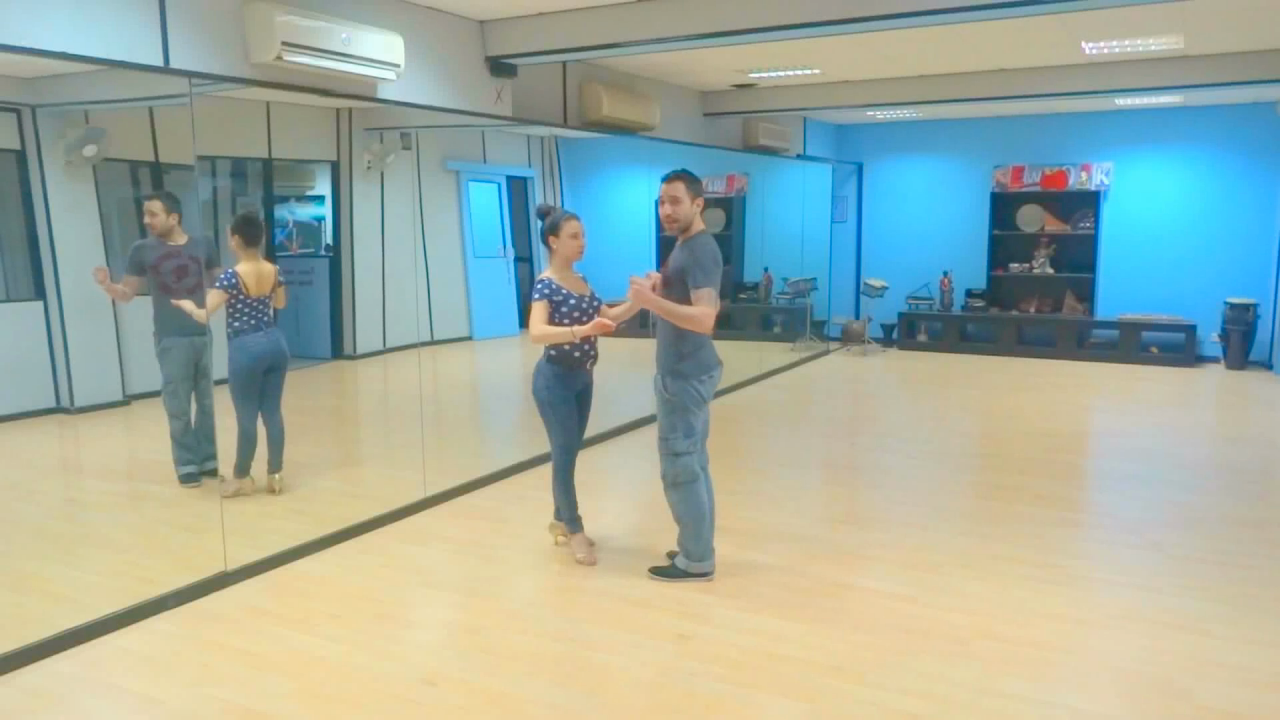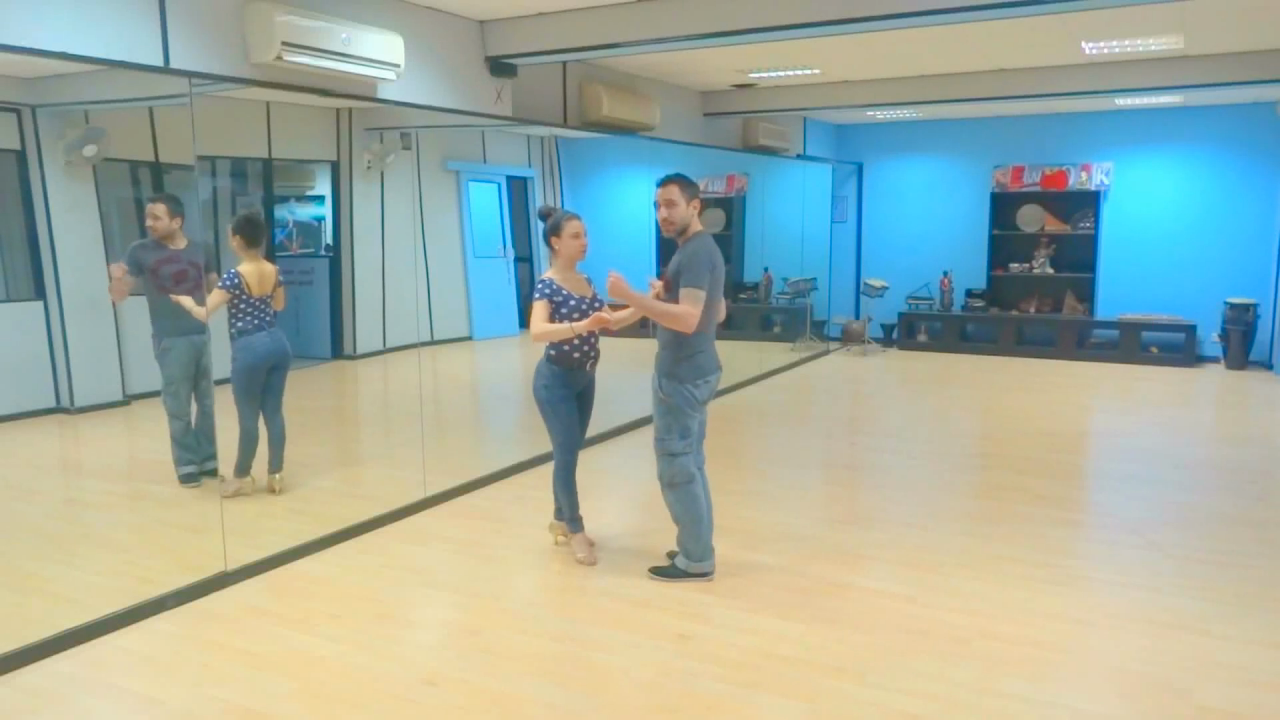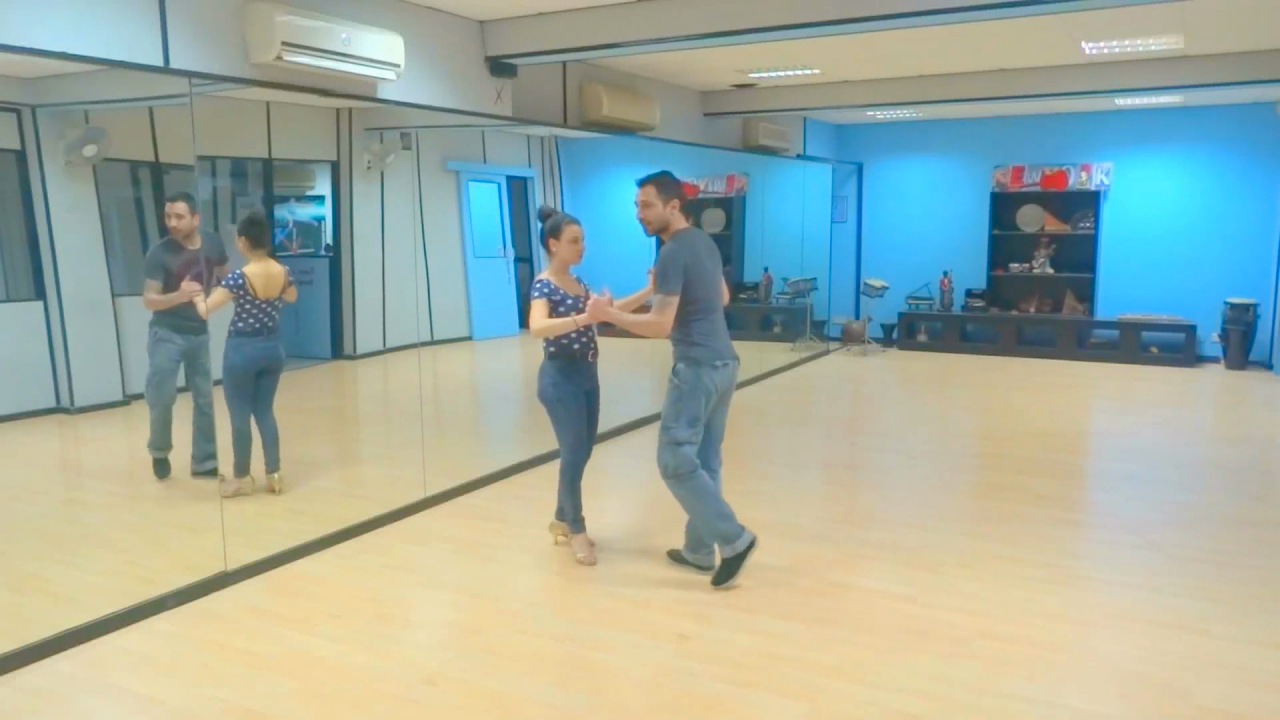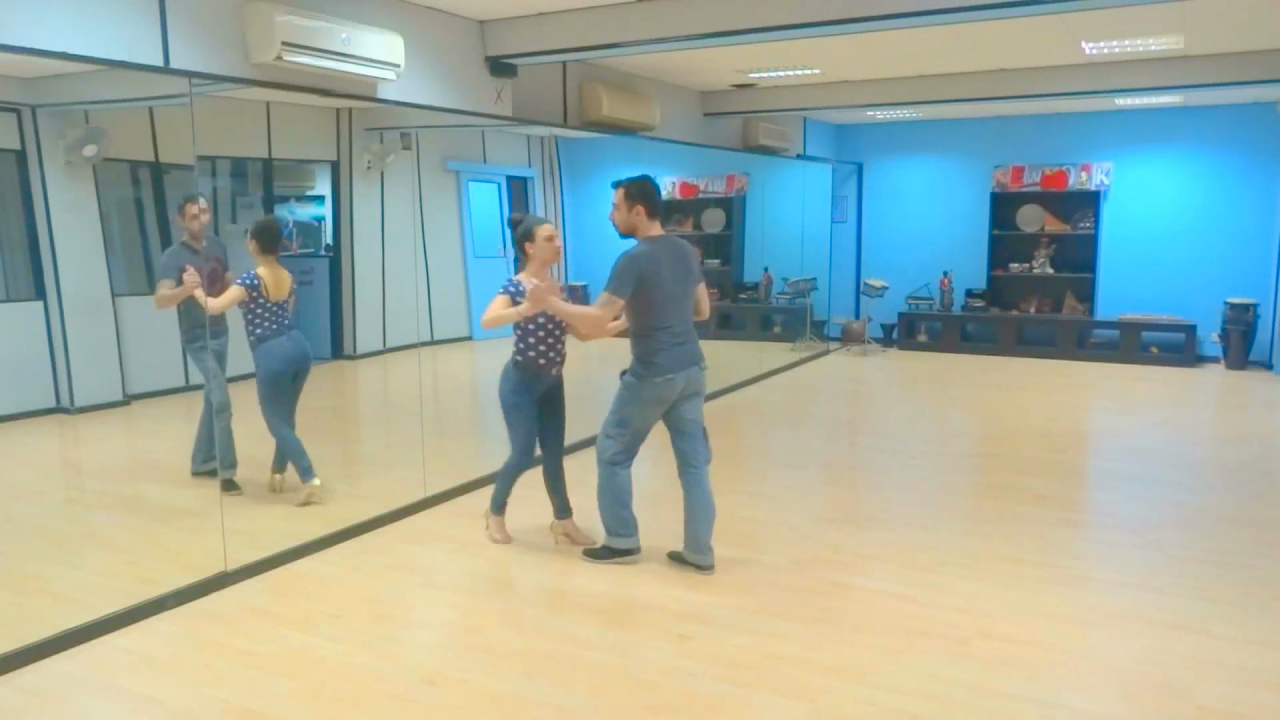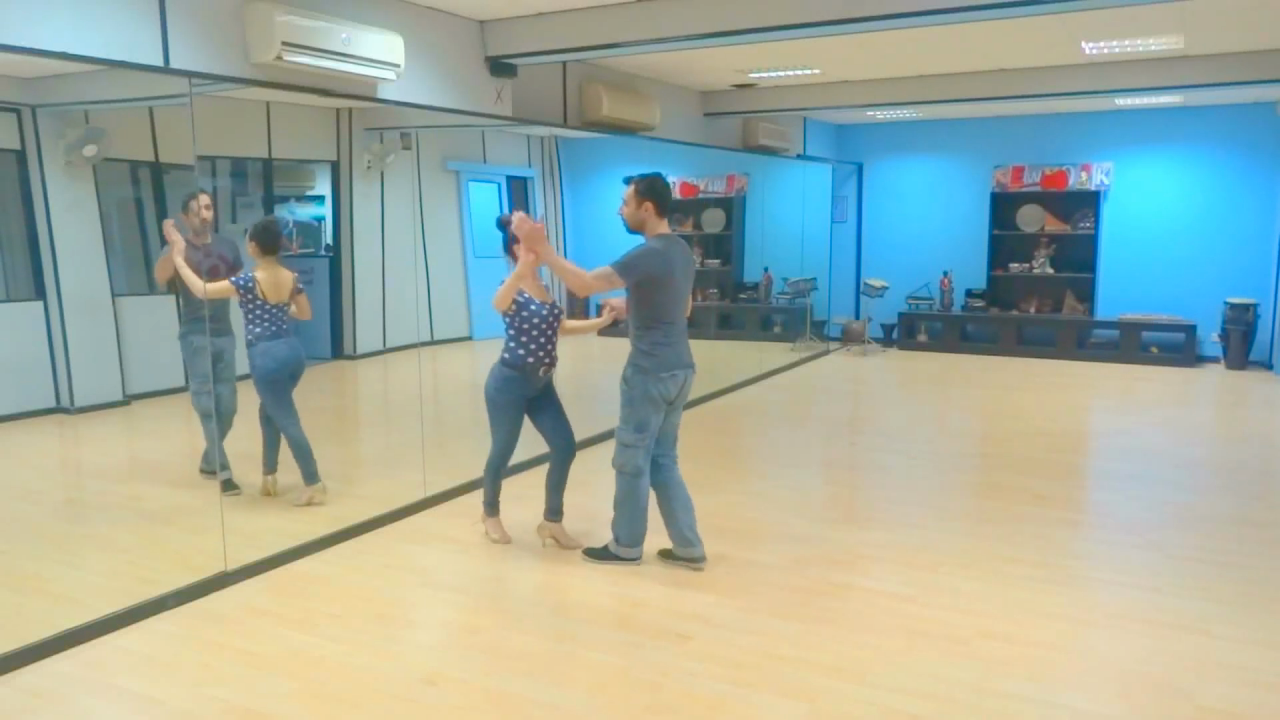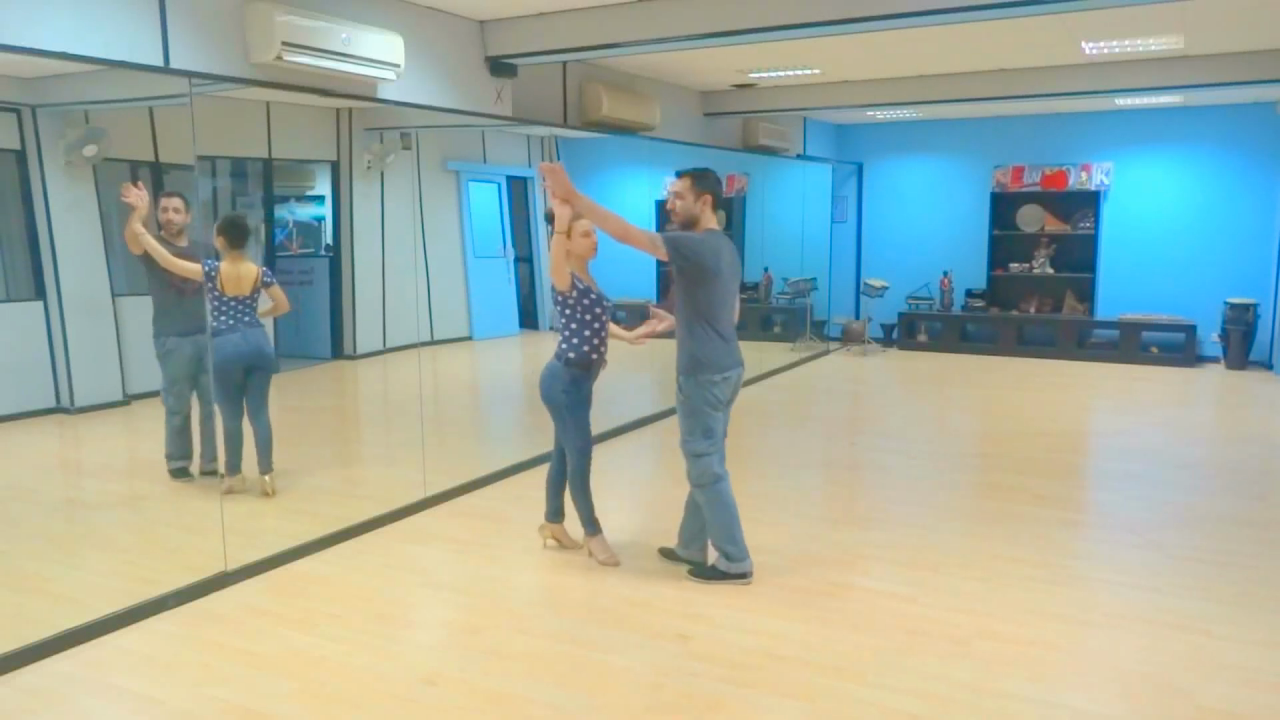
dt=0.7s
person 1, frame 1
left shoulder: (700, 250)
right shoulder: (684, 246)
left elbow: (704, 319)
left wrist: (653, 301)
right wrist: (661, 287)
left hip: (686, 375)
right hip: (683, 371)
left knee: (679, 467)
right knee: (692, 464)
left ankle: (696, 560)
right ankle: (696, 548)
person 1, frame 2
left shoulder: (694, 252)
right shoulder: (700, 249)
left elbow: (688, 319)
right elbow: (719, 311)
left wrist: (629, 296)
right wrist: (667, 296)
left hip: (682, 377)
right hip: (696, 372)
left knee: (676, 468)
right knee: (690, 464)
left ankle: (696, 560)
right ankle: (696, 548)
person 1, frame 3
left shoulder: (672, 253)
right shoulder: (703, 242)
left elbow: (660, 325)
left wrist: (608, 314)
left hip: (697, 367)
right hip: (724, 362)
left knee: (676, 461)
right knee: (705, 460)
left ankle: (732, 539)
right ankle: (699, 550)
person 1, frame 4
left shoulder: (634, 260)
right shoulder: (686, 251)
left elbow: (597, 320)
right elbow: (703, 310)
left wrist: (549, 303)
left hip: (652, 377)
right hip: (691, 370)
left knee: (614, 454)
right knee: (694, 461)
left ankle: (623, 541)
right ankle: (700, 551)
person 1, frame 5
left shoulder: (648, 255)
right shoulder: (681, 251)
left elbow: (585, 284)
left wrist: (541, 248)
right wrist: (631, 308)
left hip: (650, 372)
right hip: (680, 368)
left knee: (633, 461)
right knee: (662, 459)
left ankle: (626, 545)
right ankle: (688, 546)
person 1, frame 6
left shoulder: (696, 247)
right shoulder: (722, 248)
left elbow: (626, 234)
left wrist: (572, 196)
right wrist: (680, 324)
left hip: (704, 375)
right hip: (724, 369)
left knee: (707, 470)
right knee: (705, 465)
left ankle: (735, 562)
right ankle: (691, 547)
person 2, frame 1
left shoulder: (581, 281)
right shoulder: (546, 285)
left elbow: (608, 318)
right elbow: (537, 332)
right wrist: (583, 330)
left hip: (582, 378)
right hip: (556, 379)
left knee: (570, 452)
right knee: (564, 454)
left ankle: (560, 521)
right ankle: (573, 529)
person 2, frame 2
left shoulder: (585, 281)
right shoulder: (547, 285)
left elbow: (611, 321)
right elbow: (537, 331)
right wrist: (582, 325)
left hip: (585, 378)
right hip: (555, 379)
left knee: (571, 452)
right knee: (566, 454)
left ankle: (560, 521)
right ankle: (575, 530)
person 2, frame 3
left shoulder: (577, 282)
right shoulder: (543, 286)
left elbow: (611, 310)
right elbow: (537, 328)
left wrist: (649, 291)
right wrist: (582, 318)
left hip: (587, 375)
right hip: (560, 377)
left knee: (582, 452)
right knee: (574, 454)
left ankle: (562, 521)
right ankle: (576, 531)
person 2, frame 4
right shoulder: (516, 286)
left elbow: (579, 332)
right elbow: (488, 320)
left wrist: (621, 324)
right wrist: (524, 311)
left hip: (551, 381)
right hip: (520, 381)
left knee: (554, 452)
right knee: (524, 454)
left ankle: (563, 520)
right ankle: (495, 512)
person 2, frame 5
left shoulder: (545, 288)
right shoulder: (513, 289)
left elbow: (561, 327)
right elbow: (498, 304)
left wrist: (602, 321)
right wrist: (522, 269)
left hip: (541, 383)
right hip: (509, 382)
left knee: (565, 448)
right knee: (503, 451)
left ankle: (552, 522)
right ankle: (490, 514)
person 2, frame 6
left shoulder: (587, 280)
right shoulder: (566, 282)
right elbow: (555, 264)
left wrist: (627, 335)
right wrist: (561, 222)
left hip: (582, 379)
right hip: (564, 380)
left knee: (566, 454)
right knee: (579, 457)
left ankle: (552, 523)
right ankle: (593, 534)
person 3, frame 1
left shoulder: (204, 246)
right shoulder: (142, 250)
right elbow: (127, 293)
right wrist: (107, 284)
left hip: (202, 334)
right hip: (171, 339)
left knee: (205, 401)
right knee: (178, 405)
left ankle: (207, 460)
right ankle: (186, 465)
person 3, frame 2
left shoulder: (202, 250)
right shoulder: (140, 251)
left elbow: (214, 289)
right elbow: (118, 297)
right wrist: (116, 280)
left hip: (201, 335)
right hip: (170, 339)
left knee: (205, 401)
right knee: (178, 405)
left ankle: (206, 460)
right ankle: (186, 465)
person 3, frame 3
left shoulder: (213, 244)
right shoulder: (159, 253)
left elbow: (225, 277)
right elbow: (149, 300)
right wrist: (179, 295)
left hip: (199, 334)
right hip: (166, 334)
left knee: (204, 400)
right knee: (161, 397)
left ankle: (204, 461)
right ankle: (159, 452)
person 3, frame 4
left shoulder: (217, 247)
right shoulder: (174, 256)
right elbow: (160, 301)
right wrist: (185, 289)
left hip: (220, 334)
right hip: (198, 340)
left knee: (213, 400)
right knee: (221, 401)
left ankle: (202, 462)
right ankle: (227, 471)
person 3, frame 5
left shoulder: (227, 246)
right elbow: (161, 278)
right wrist: (171, 252)
left hip: (225, 335)
right hip: (195, 337)
left knee: (227, 406)
right knee: (208, 406)
left ankle: (210, 461)
right ankle: (222, 472)
person 3, frame 6
left shoulder: (203, 250)
right elbow: (132, 238)
right wrist: (140, 211)
left hip: (204, 334)
right hip: (172, 339)
left knee: (211, 401)
right knee: (178, 405)
left ankle: (209, 463)
right ankle: (177, 461)
person 4, frame 1
left shoulder: (231, 276)
right shoulder: (274, 271)
left elbow: (204, 315)
left wrist: (187, 305)
left hip: (246, 349)
right hip: (275, 344)
left knee: (247, 418)
right knee: (273, 412)
left ankle: (242, 477)
right ankle: (275, 475)
person 4, frame 2
left shoulder: (234, 277)
right shoulder: (274, 272)
left elbow: (204, 314)
left wrist: (187, 303)
left hip: (250, 349)
right hip: (278, 344)
left knee: (248, 417)
right knee: (273, 412)
left ankle: (242, 477)
right ankle: (275, 475)
person 4, frame 3
left shoulder: (239, 277)
right shoulder: (283, 272)
left elbow: (205, 311)
right elbow: (292, 297)
left wrist: (197, 295)
left hip: (242, 351)
right hip: (272, 348)
left knee: (240, 415)
right knee: (265, 412)
left ankle: (242, 477)
right ankle: (274, 474)
person 4, frame 4
left shoulder: (251, 279)
right shoulder: (288, 278)
left elbow: (215, 308)
left wrist: (197, 291)
left hip: (271, 355)
right hip: (299, 347)
left knee: (278, 423)
right knee: (285, 415)
left ankle: (310, 481)
right ankle: (277, 474)
person 4, frame 5
left shoulder: (249, 281)
right shoulder: (291, 278)
left elbow: (201, 291)
right elbow: (306, 314)
left wrist: (179, 258)
left hip: (267, 356)
right hip: (293, 351)
left knee: (288, 422)
right knee: (269, 413)
left ankle: (314, 485)
right ankle: (269, 476)
person 4, frame 6
left shoulder: (212, 271)
right shoulder: (260, 273)
left elbow: (166, 260)
right elbow: (283, 306)
left wrist: (138, 224)
left hip: (226, 346)
right hip: (259, 343)
left knee: (231, 412)
right knee: (259, 412)
left ankle: (234, 475)
right ankle: (266, 474)
